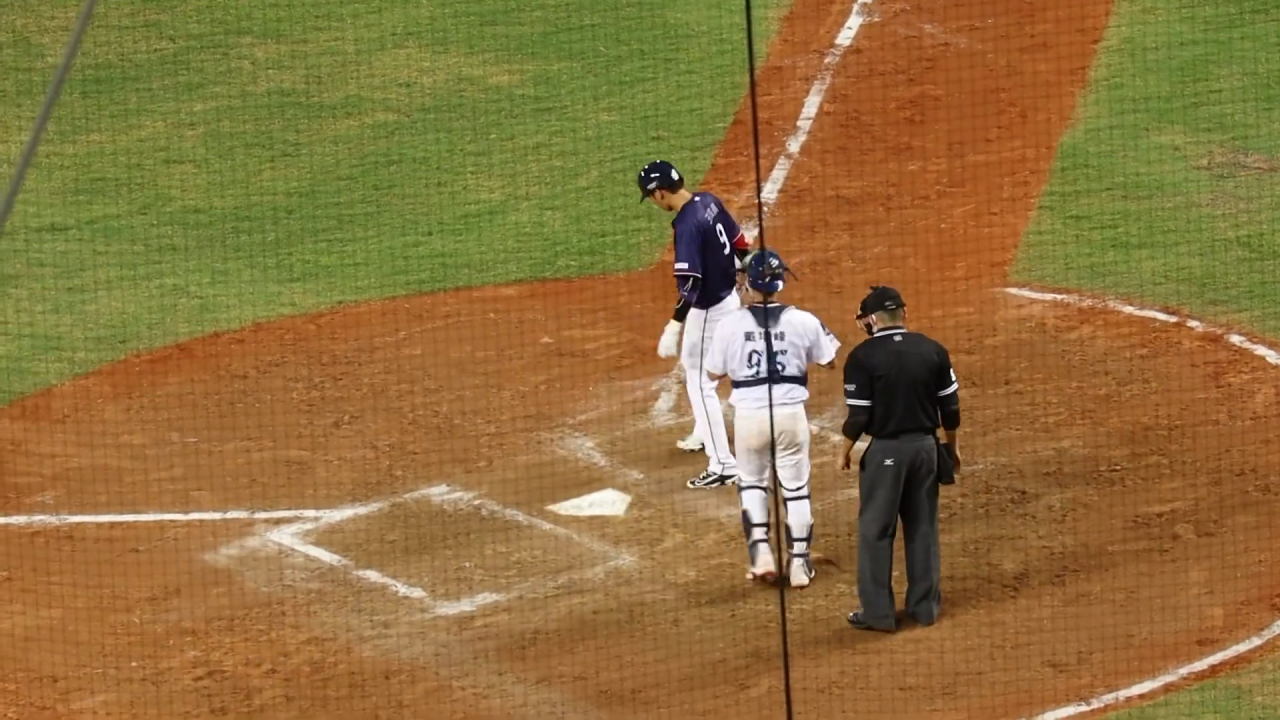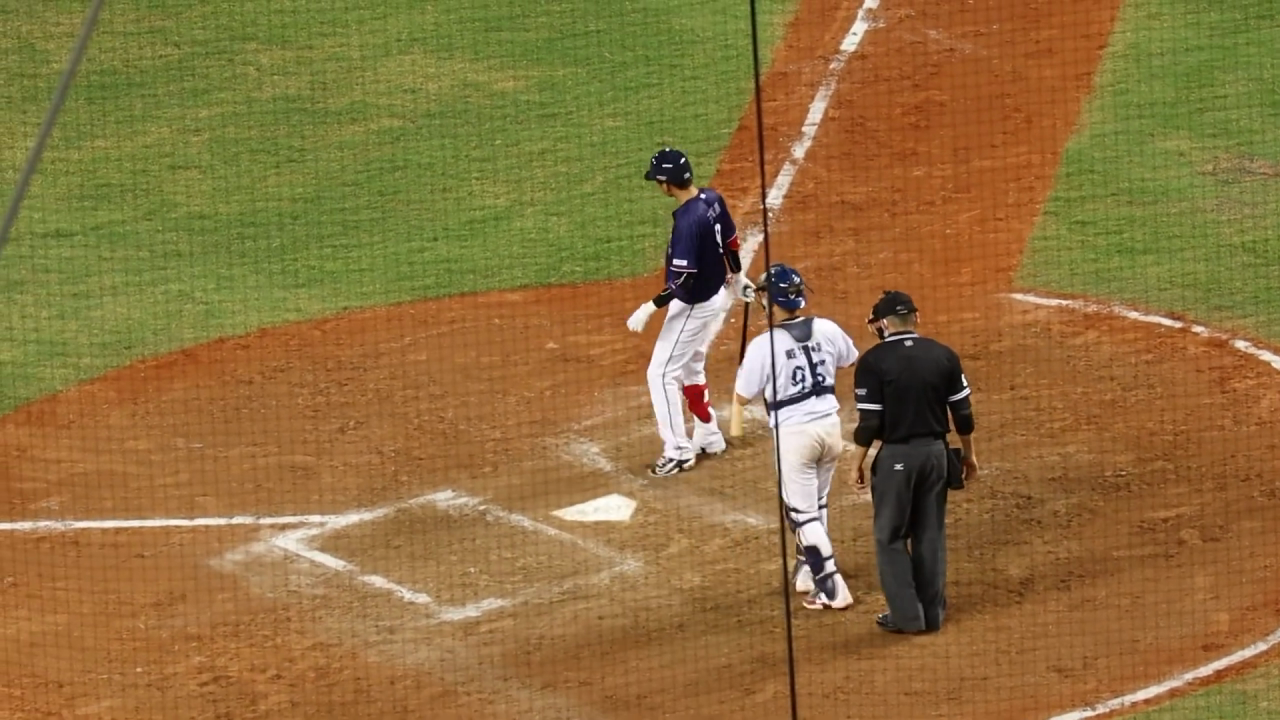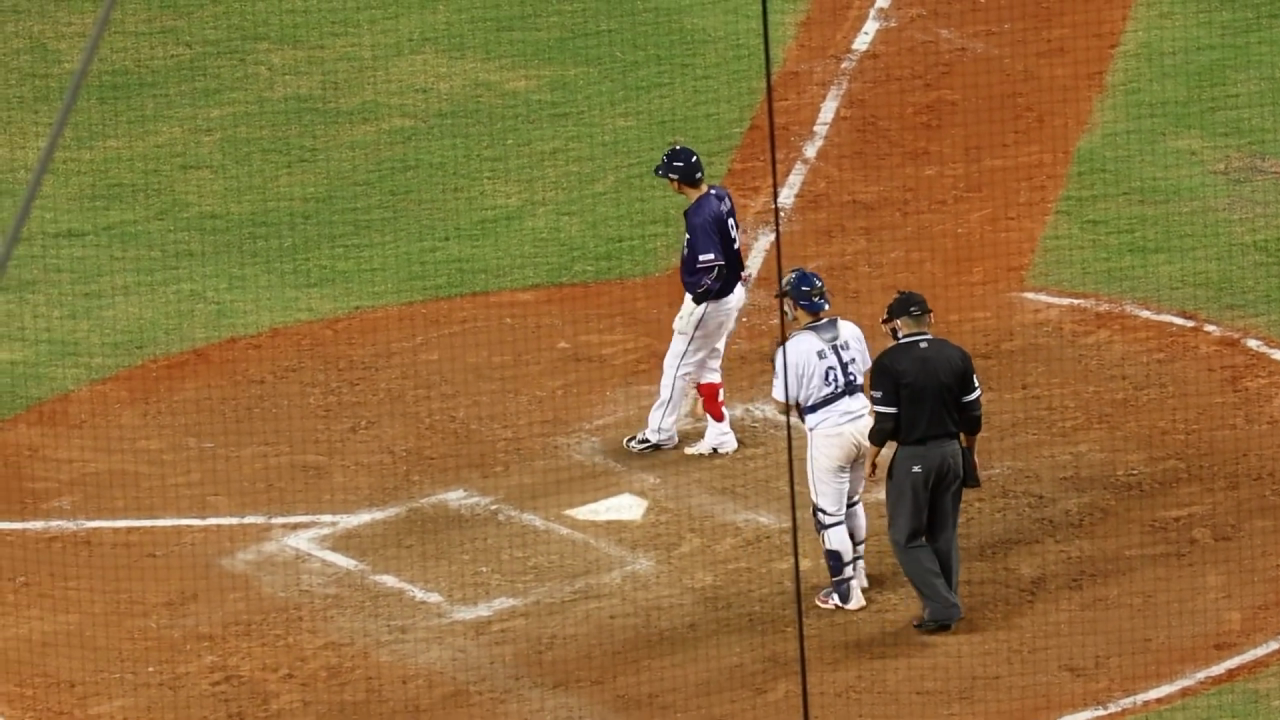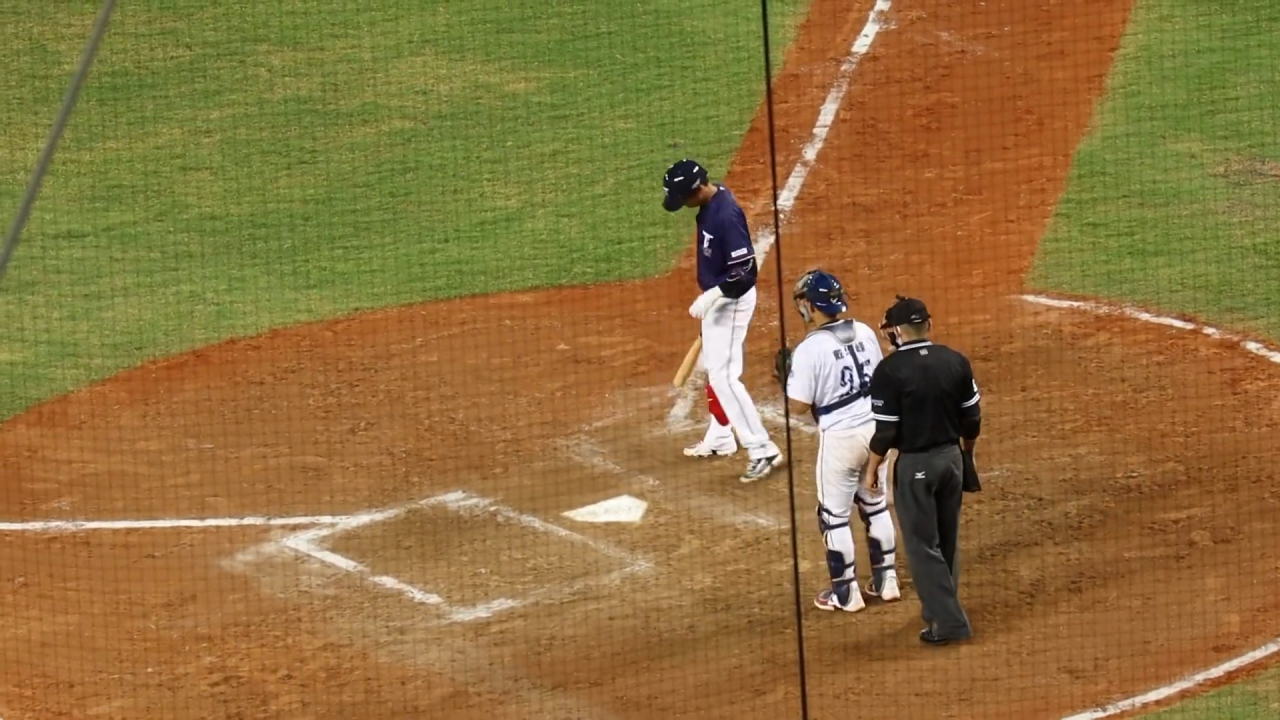
dt=0.3s
person 1, frame 1
left shoulder: (863, 356)
right shoulder: (933, 350)
left elbow: (858, 417)
right elbow: (950, 407)
left wrist: (844, 454)
right wrist: (952, 447)
left hip: (886, 451)
right hip: (926, 447)
left knee: (875, 531)
right knee: (923, 529)
left ankle: (878, 611)
right ankle: (924, 606)
person 1, frame 2
left shoulder: (873, 360)
right shoulder: (943, 355)
left elbow: (869, 421)
right elbow: (962, 412)
left wrist: (858, 462)
right wrist: (968, 453)
left hip: (896, 455)
right hip: (935, 452)
left knee: (890, 537)
right knee: (931, 534)
left ankle: (906, 614)
right ankle: (931, 612)
person 1, frame 3
left shoulder: (889, 362)
right shoulder: (957, 355)
left elbow: (884, 423)
right elbow: (973, 415)
left wrist: (870, 459)
right wrist: (968, 451)
left hip: (913, 457)
right hip: (950, 452)
left knee: (907, 536)
right knee: (944, 535)
left ankle: (941, 605)
right ankle: (940, 604)
person 1, frame 4
left shoulder: (890, 369)
right shoulder: (956, 361)
left elbow: (886, 431)
right elbow: (972, 419)
left wrist: (872, 468)
right wrist: (966, 455)
left hip: (915, 464)
right hip: (951, 458)
left knee: (922, 547)
right knee: (946, 542)
left ankle: (949, 622)
right ankle: (940, 611)
person 2, frame 1
left shoulder: (730, 323)
right shoulder: (803, 321)
left elbow: (713, 372)
right elbow: (829, 360)
left hip: (750, 417)
right hip: (791, 414)
left knee: (752, 485)
right knee: (796, 490)
left ankle: (762, 554)
right ankle: (799, 563)
person 2, frame 2
left shoulder: (763, 345)
right shoulder: (827, 329)
left elbow: (743, 397)
right elbow: (851, 359)
left hip: (792, 433)
right hip: (829, 425)
left knee: (801, 513)
right knee: (817, 504)
left ankle: (832, 587)
right ankle: (808, 572)
person 2, frame 3
left shoulder: (793, 348)
right shoulder: (851, 330)
left elbow: (784, 403)
left wrist: (780, 374)
left hip: (828, 435)
right hip: (863, 425)
left knee: (829, 514)
right knee: (851, 501)
left ankle: (846, 590)
right ankle: (857, 569)
person 2, frame 4
left shoulder: (809, 349)
right shoulder: (865, 332)
left elbow: (798, 405)
left wrist: (787, 376)
left hip: (841, 438)
right hip: (876, 429)
left knee: (834, 516)
right knee: (875, 506)
left ankle: (846, 593)
right ankle: (886, 581)
person 3, frame 1
left shoulder: (687, 225)
right shoulder: (709, 201)
left elbow: (689, 283)
right elbow: (738, 242)
left wrist: (672, 326)
left hip: (708, 308)
right hip: (726, 297)
left knee: (700, 385)
right knee: (693, 367)
left ankle: (722, 464)
right ankle: (707, 434)
person 3, frame 2
left shoulder: (687, 221)
right shoulder: (713, 199)
left elbow: (682, 280)
right elbow: (731, 243)
left wrist: (649, 307)
right wrist: (737, 276)
left hip: (693, 305)
right hip: (713, 295)
left knee: (661, 373)
right knee: (690, 368)
left ankle: (678, 450)
right ankle: (708, 437)
person 3, frame 3
left shoulder: (700, 216)
right shoulder: (721, 195)
left elbow: (712, 272)
left wrist: (690, 308)
left hip: (711, 300)
right hip: (731, 293)
left knee: (678, 366)
right knee: (706, 366)
left ankle: (658, 434)
right ankle: (719, 437)
person 3, frame 4
left shoulder: (723, 214)
right shoulder: (713, 200)
left elbow: (744, 267)
left wrist: (711, 295)
left hip: (730, 301)
right hip: (720, 296)
left knee: (722, 376)
right knee: (718, 369)
left ankle: (762, 449)
right ankle: (719, 438)
